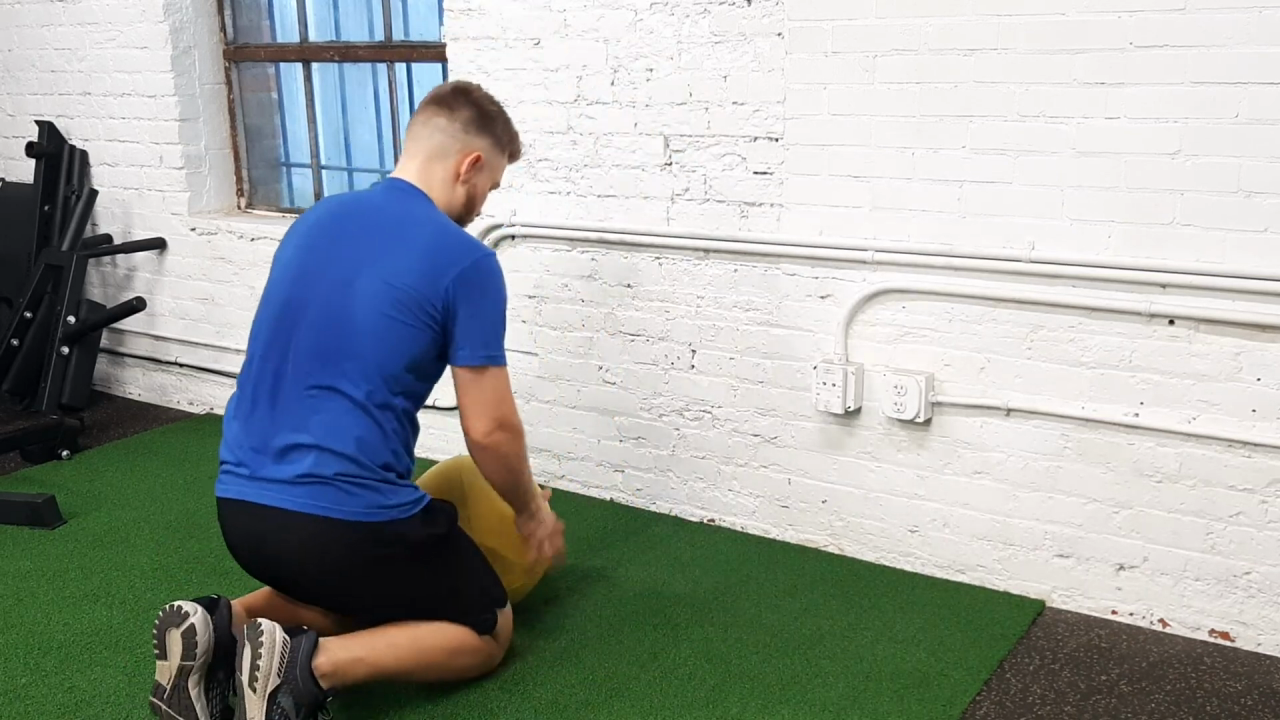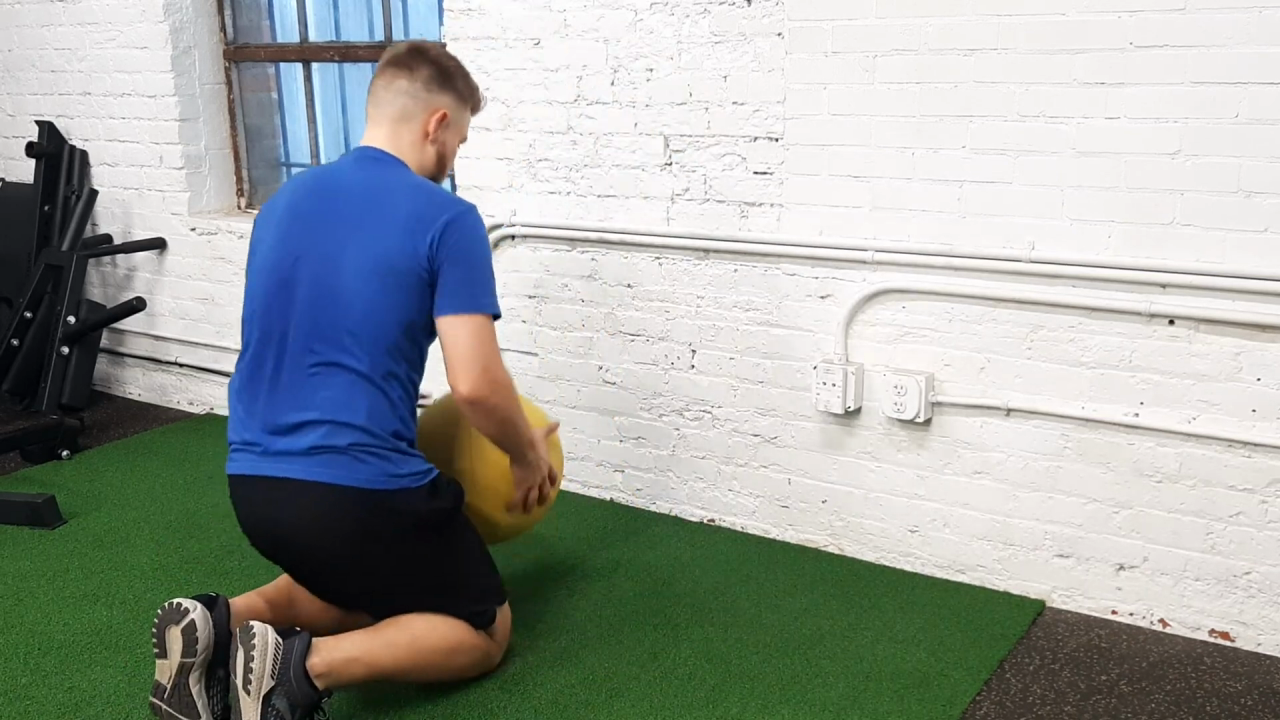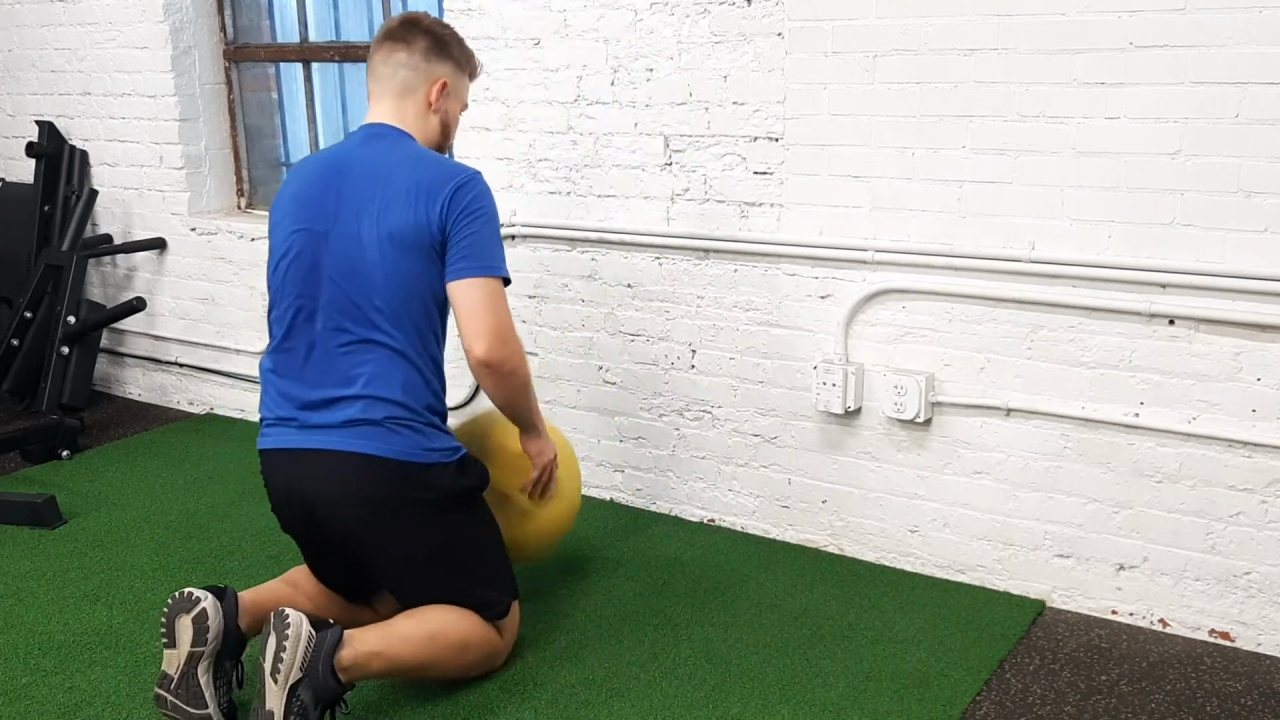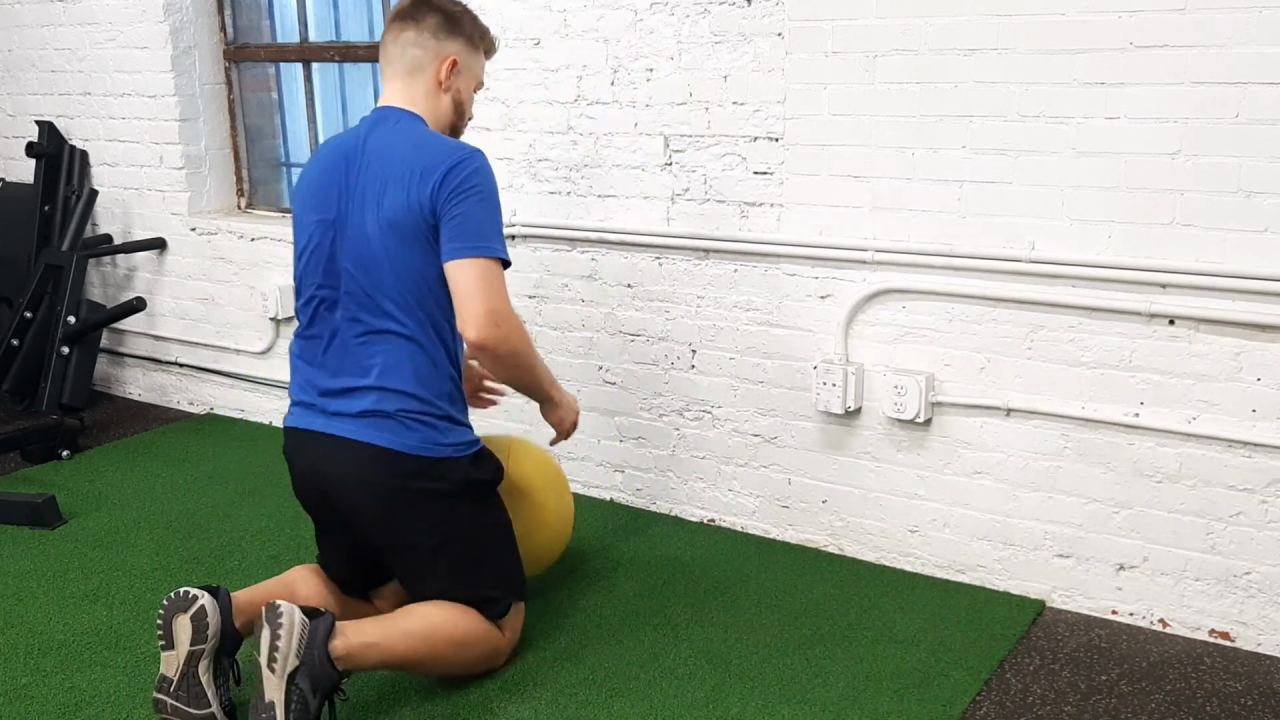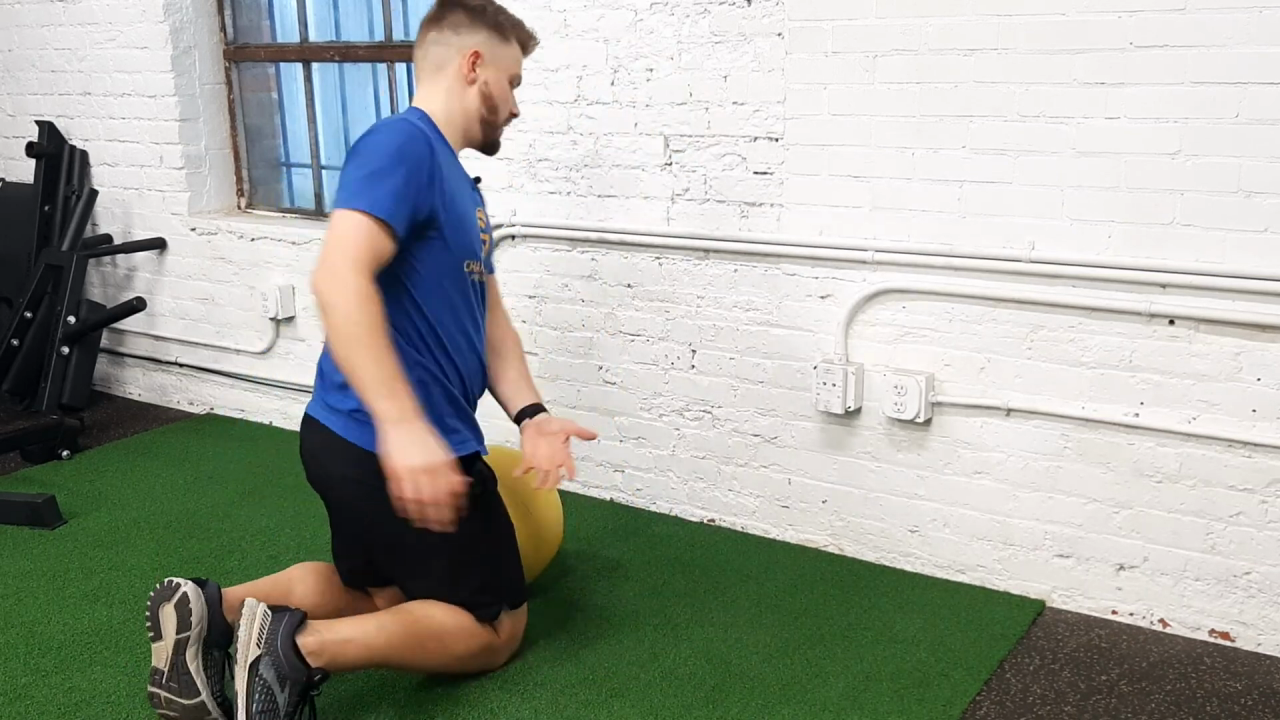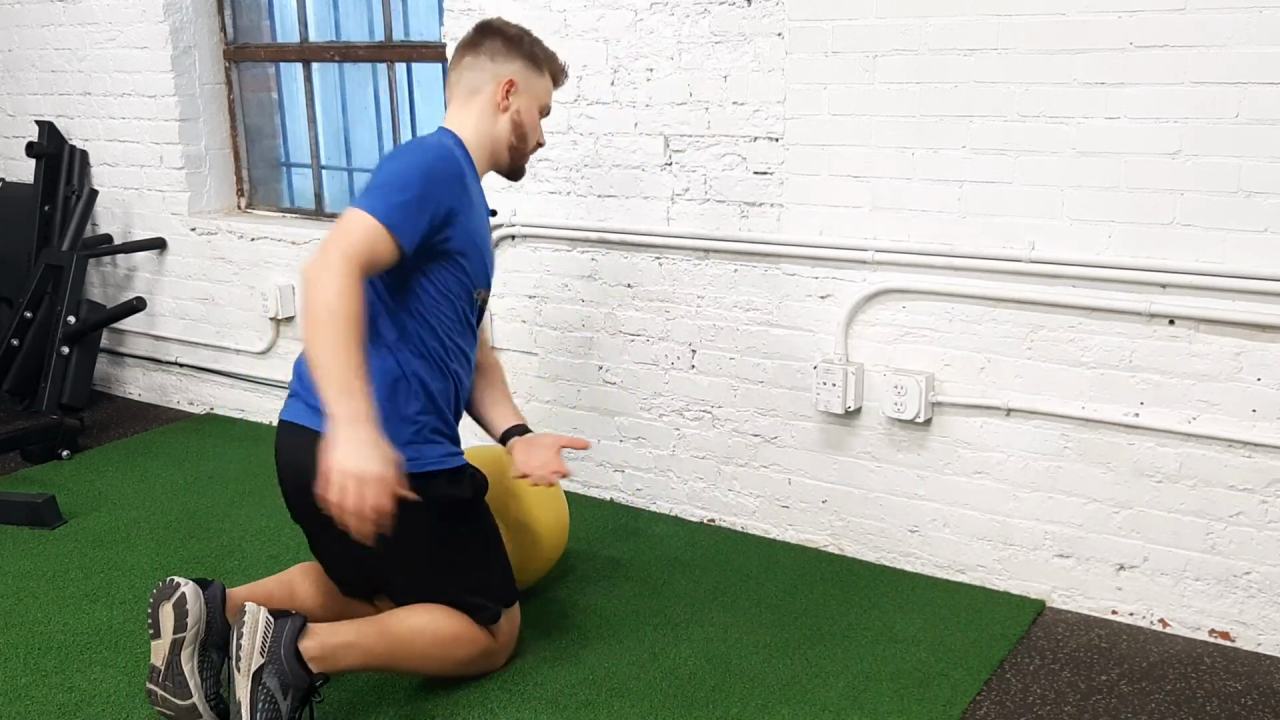
dt=0.3s
person 1, frame 1
left shoulder: (317, 219)
right shoulder: (464, 261)
right elbow: (488, 431)
right wrist: (531, 510)
left hip: (243, 503)
right hip: (343, 515)
left knee: (357, 589)
right knee: (485, 631)
left ankle: (222, 627)
right ankle: (313, 665)
person 1, frame 2
left shoulder: (285, 200)
right shoulder: (446, 220)
right elbow: (476, 383)
right wrist: (530, 455)
left hip: (255, 482)
right hip: (361, 488)
left knee: (362, 587)
right knee: (482, 631)
left ankle: (219, 623)
person 1, frame 3
left shoulder: (297, 184)
right shoulder: (454, 189)
right elbow: (489, 348)
right wrist: (534, 432)
left hip: (286, 456)
right hip: (392, 462)
left knee: (366, 589)
right knee: (489, 628)
left ankle: (228, 616)
right ankle: (334, 657)
person 1, frame 4
left shoulder: (323, 163)
right shoulder: (456, 166)
right elbow: (485, 329)
right wrist: (548, 390)
left hip: (314, 437)
right hip: (409, 449)
left knee: (369, 588)
right knee: (493, 625)
left ankle: (223, 615)
right ankle: (327, 645)
person 1, frame 5
left shoulder: (454, 177)
right shoulder: (402, 147)
left elbow: (486, 319)
right elbow: (338, 279)
left wrist: (530, 414)
right wrist: (402, 425)
left hip: (343, 438)
right hip: (388, 447)
left knee: (374, 587)
right knee: (492, 628)
left ankle: (214, 608)
right ankle: (301, 645)
person 1, frame 6
left shoulder: (466, 201)
right shoulder: (437, 170)
left elbow: (470, 352)
right elbow: (331, 272)
left wrist: (517, 437)
right wrist: (355, 428)
right hip: (383, 457)
left knee: (376, 588)
right knee: (488, 630)
left ankle: (216, 609)
right ankle: (304, 650)
